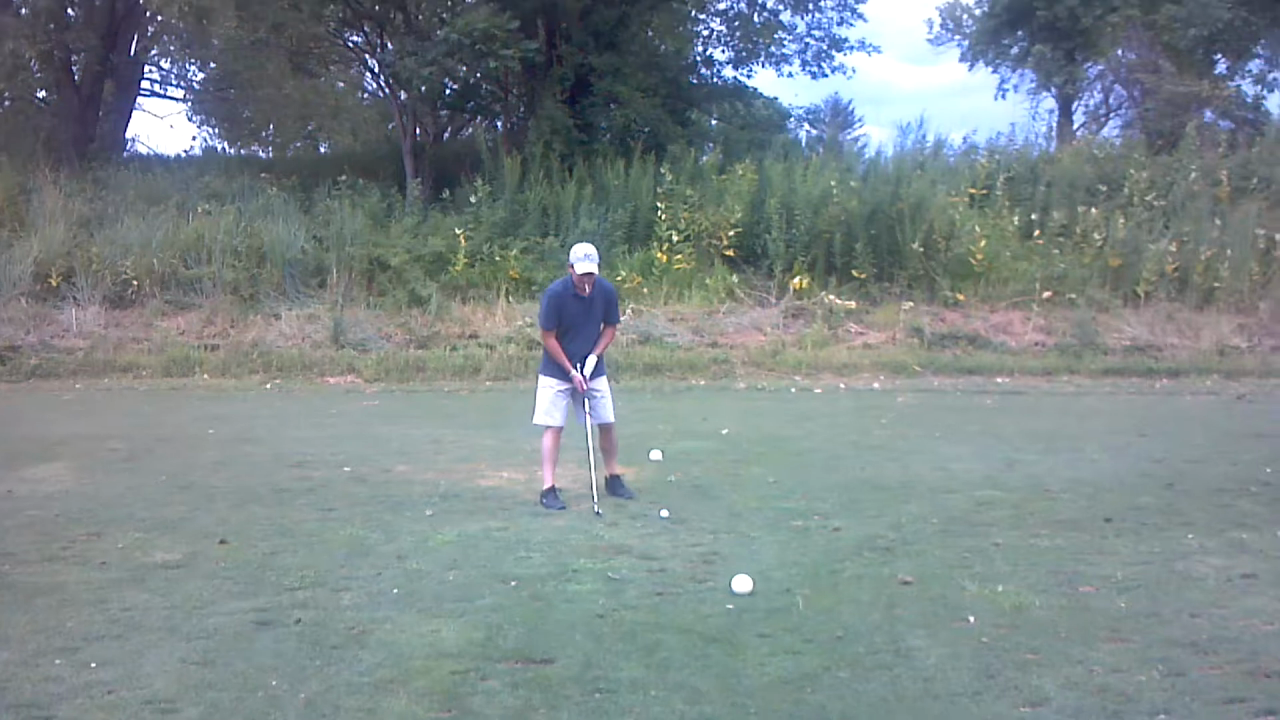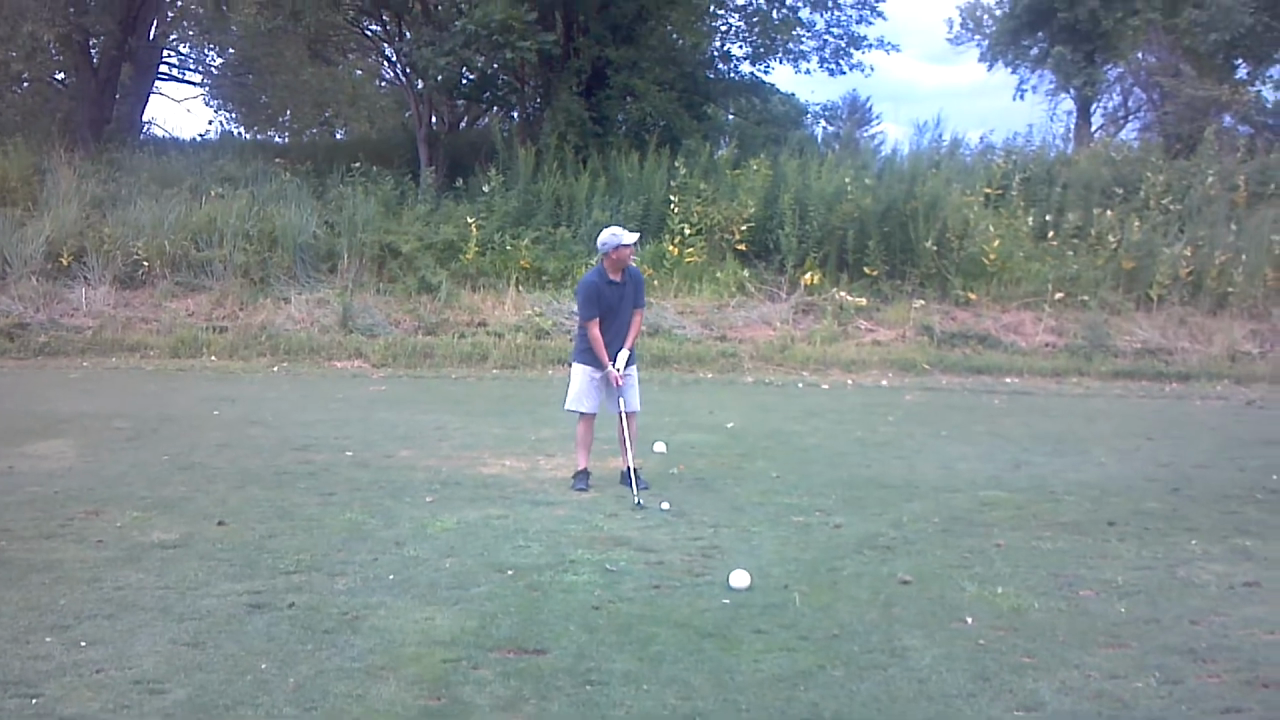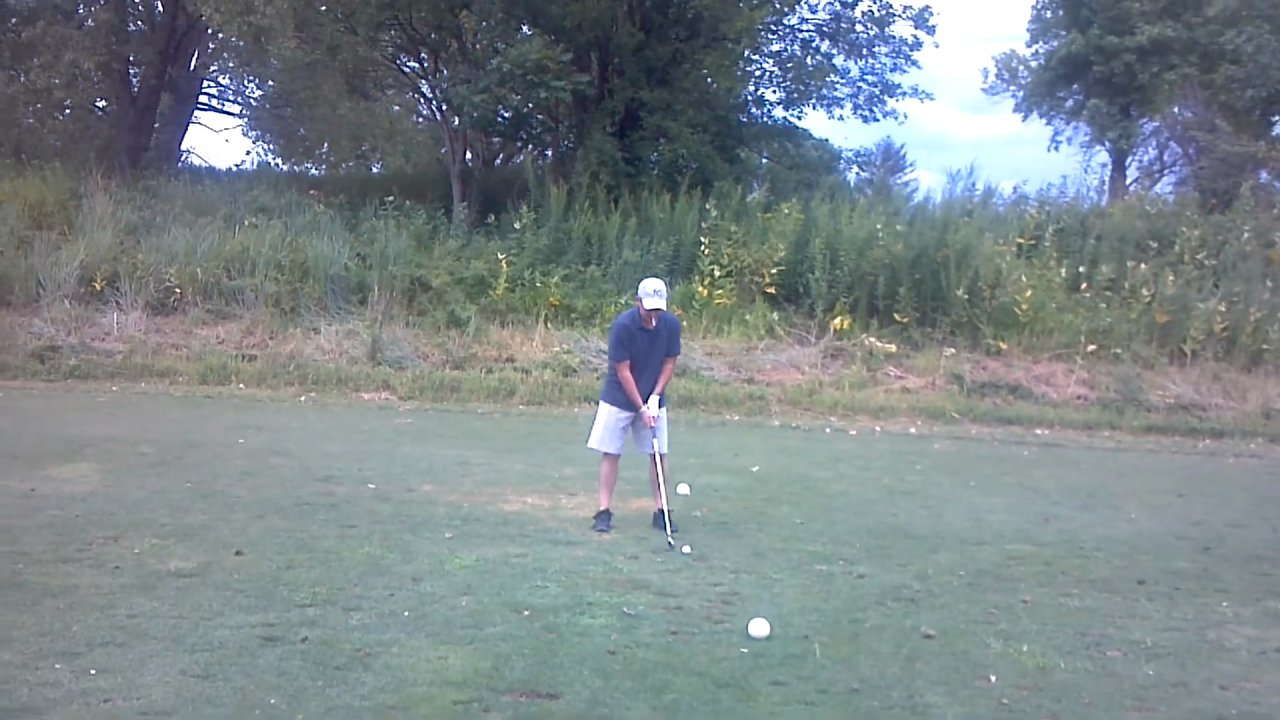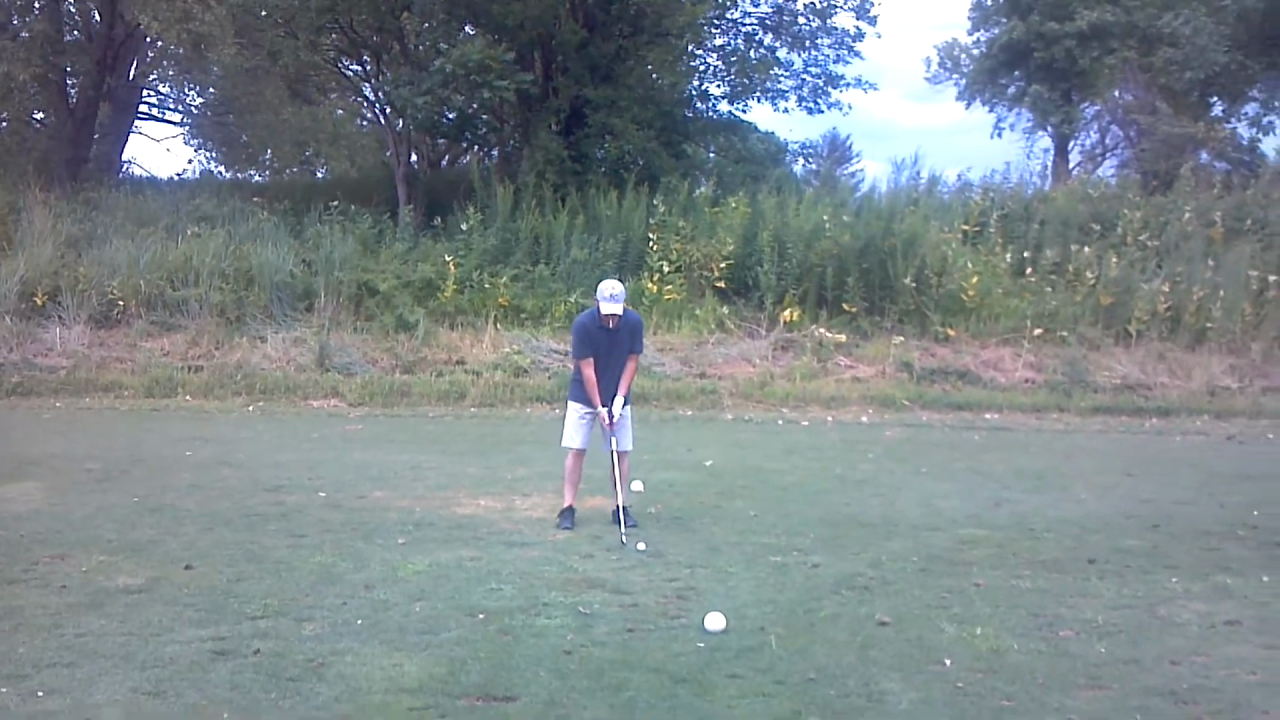
dt=1s
person 1, frame 1
left shoulder: (607, 291)
right shoulder: (555, 293)
left elbow: (610, 327)
right elbow: (548, 338)
left wrist: (594, 357)
right wrist: (571, 371)
left hip: (593, 370)
right hip: (557, 372)
left knee: (607, 424)
right knee: (554, 427)
left ankle: (613, 478)
right ankle: (548, 489)
person 1, frame 2
left shoulder: (635, 277)
right shoulder: (590, 283)
left elbow: (637, 315)
right elbow: (592, 329)
left wrist: (625, 352)
right wrist: (607, 367)
left hip: (624, 357)
right hip: (590, 359)
left knee: (629, 413)
right knee: (587, 414)
left ankle: (629, 470)
right ankle: (582, 471)
person 1, frame 3
left shoulder: (671, 324)
right shoulder: (622, 326)
left elbow: (669, 363)
right elbow: (623, 371)
left wrist: (655, 397)
right wrist: (640, 408)
left hip: (653, 400)
right hip: (619, 400)
left knee: (659, 454)
right knee: (611, 454)
left ankle: (660, 510)
right ankle: (604, 511)
person 1, frame 4
left shoulder: (634, 322)
right shoulder: (583, 323)
left elbow: (632, 361)
right elbow: (586, 369)
left wrist: (620, 397)
right wrist: (598, 407)
left hip: (617, 397)
right hip: (584, 397)
left knee: (621, 452)
right knee: (576, 450)
left ankle: (620, 507)
right ankle: (568, 508)
